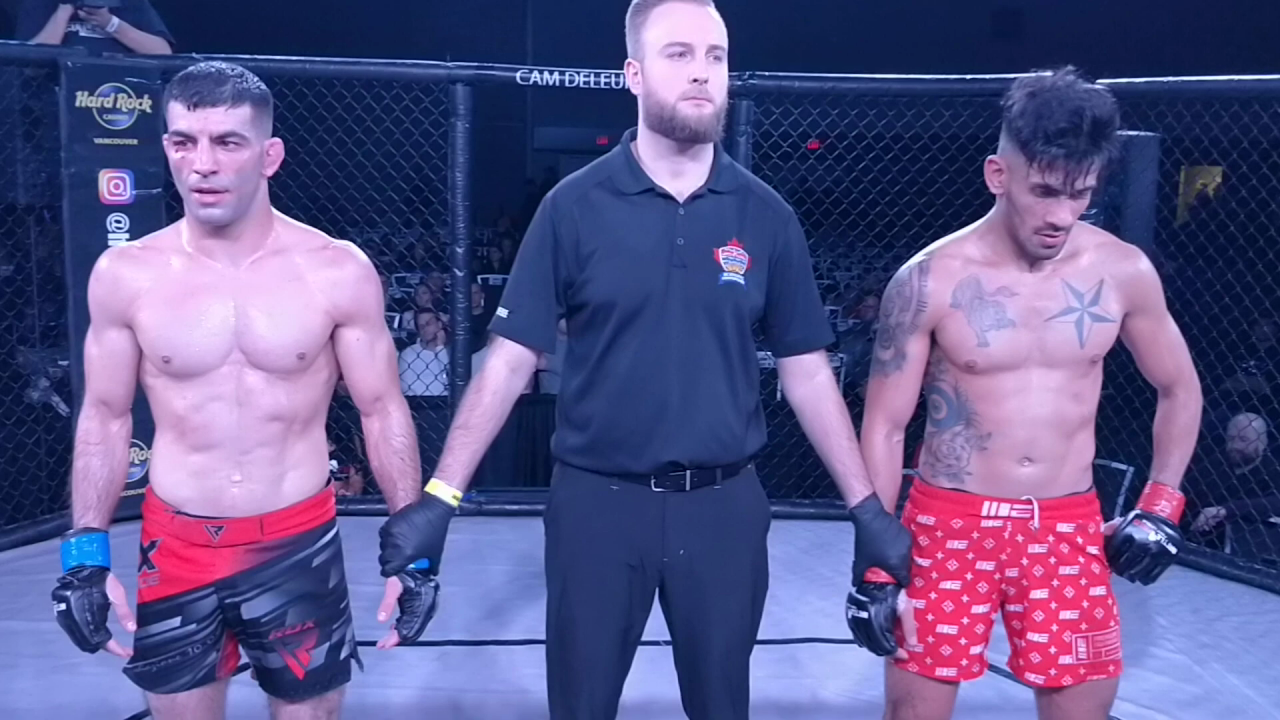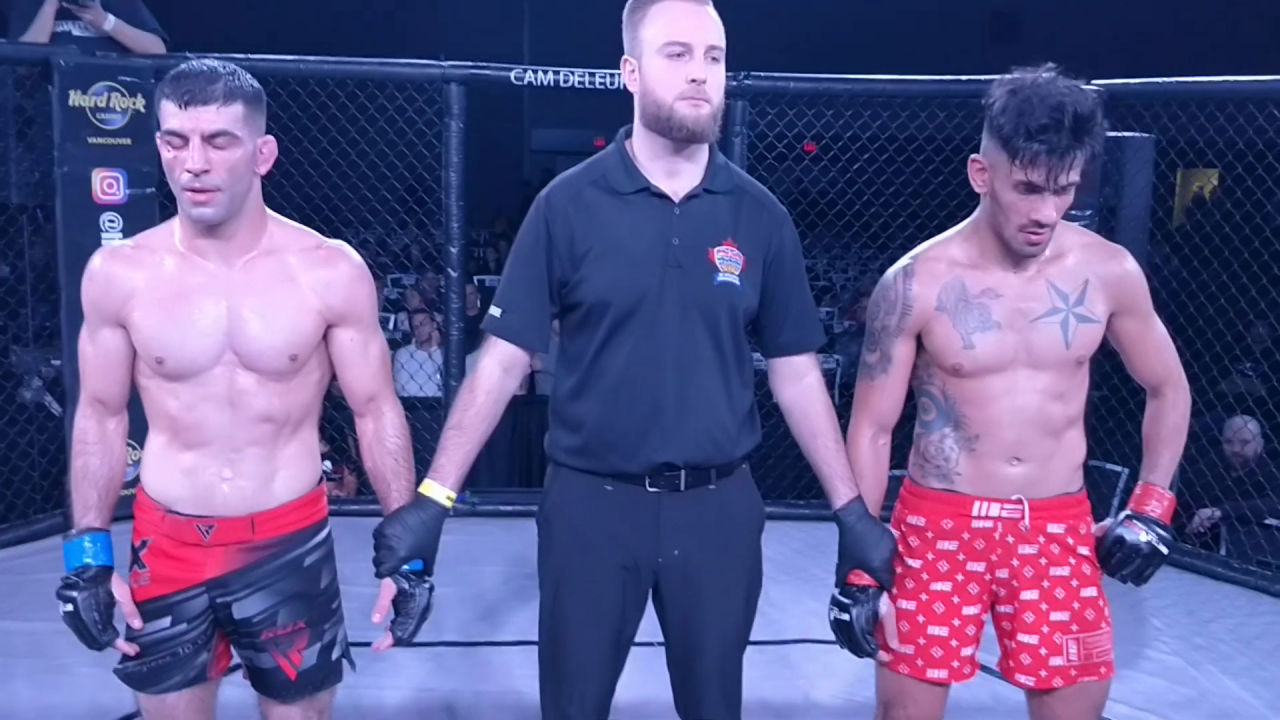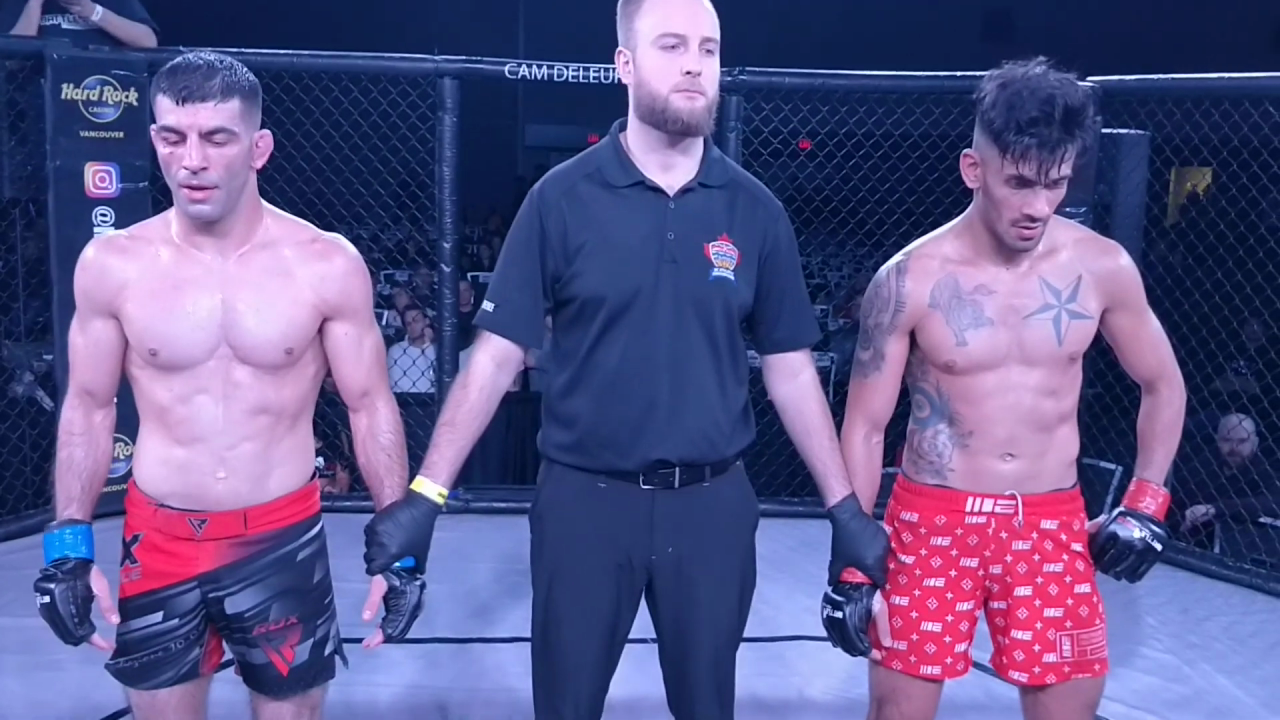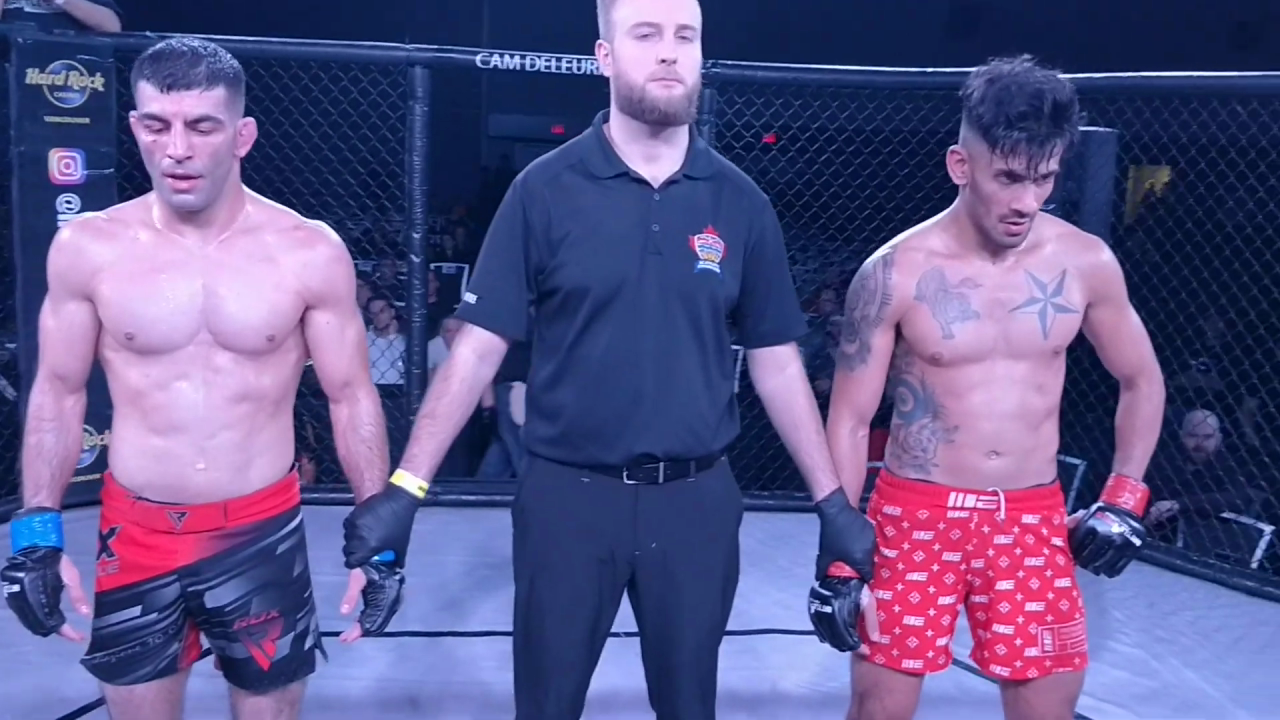
dt=0.3s
person 1, frame 1
left shoulder: (765, 215)
right shoulder: (574, 206)
left elbow: (806, 371)
right elbow: (509, 359)
left wrist: (866, 508)
right wrist: (438, 497)
left hip: (723, 504)
right hip: (598, 501)
person 1, frame 2
left shoulder: (760, 216)
right shoulder: (568, 205)
left elbow: (795, 374)
right elbow: (503, 359)
left wrist: (851, 510)
right wrist: (434, 498)
left hip: (717, 506)
right hip: (591, 503)
person 1, frame 3
left shoulder: (754, 210)
right shoulder: (562, 197)
left elbow: (789, 369)
right elbow: (497, 354)
left wrist: (844, 508)
right wrist: (426, 494)
left hip: (713, 503)
right hip: (585, 500)
person 1, frame 4
left shoulder: (740, 202)
right shoulder: (546, 189)
left elbow: (775, 362)
right elbow: (480, 346)
left wrist: (832, 503)
right wrist: (405, 488)
left hip: (696, 498)
right hip: (567, 494)
person 2, frame 1
left shoulder: (337, 271)
right shoulder: (126, 274)
left elbow: (383, 411)
right elbow: (105, 416)
right wrist: (86, 550)
left hip: (297, 546)
right hip: (174, 548)
person 2, frame 2
left shoulder: (330, 270)
right shoulder: (118, 274)
left elbow: (376, 412)
right elbow: (100, 416)
right wrist: (88, 550)
left hip: (289, 547)
right hip: (166, 548)
person 2, frame 3
left shoulder: (326, 264)
right shoulder: (112, 264)
left elbow: (370, 406)
right elbow: (89, 407)
right wrist: (69, 542)
left hip: (280, 542)
right hip: (157, 543)
person 2, frame 4
left shoulder: (309, 252)
right shoulder: (88, 247)
left elbow: (351, 396)
right elbow: (60, 390)
left hip: (261, 534)
right hip: (135, 535)
person 3, frame 1
left shoulder: (1123, 272)
right shoulder: (930, 279)
left elbow: (1179, 389)
right elbow: (884, 427)
left wrist: (1161, 505)
left hip: (1068, 528)
right hip: (948, 524)
person 3, frame 2
left shoulder: (1109, 271)
right shoulder: (916, 283)
left elbow: (1168, 389)
right elbow: (872, 430)
left wrist: (1153, 506)
left hip: (1059, 530)
right hip: (939, 526)
person 3, frame 3
left shoulder: (1102, 267)
right shoulder: (909, 279)
left elbow: (1163, 385)
right elbow: (864, 427)
left wrist: (1146, 502)
left hip: (1052, 525)
right hip: (932, 521)
person 3, frame 4
left shoulder: (1085, 263)
right shoulder: (895, 272)
left elbow: (1142, 381)
right elbow: (850, 420)
left wrist: (1124, 498)
left hip: (1032, 521)
right hip: (915, 517)
